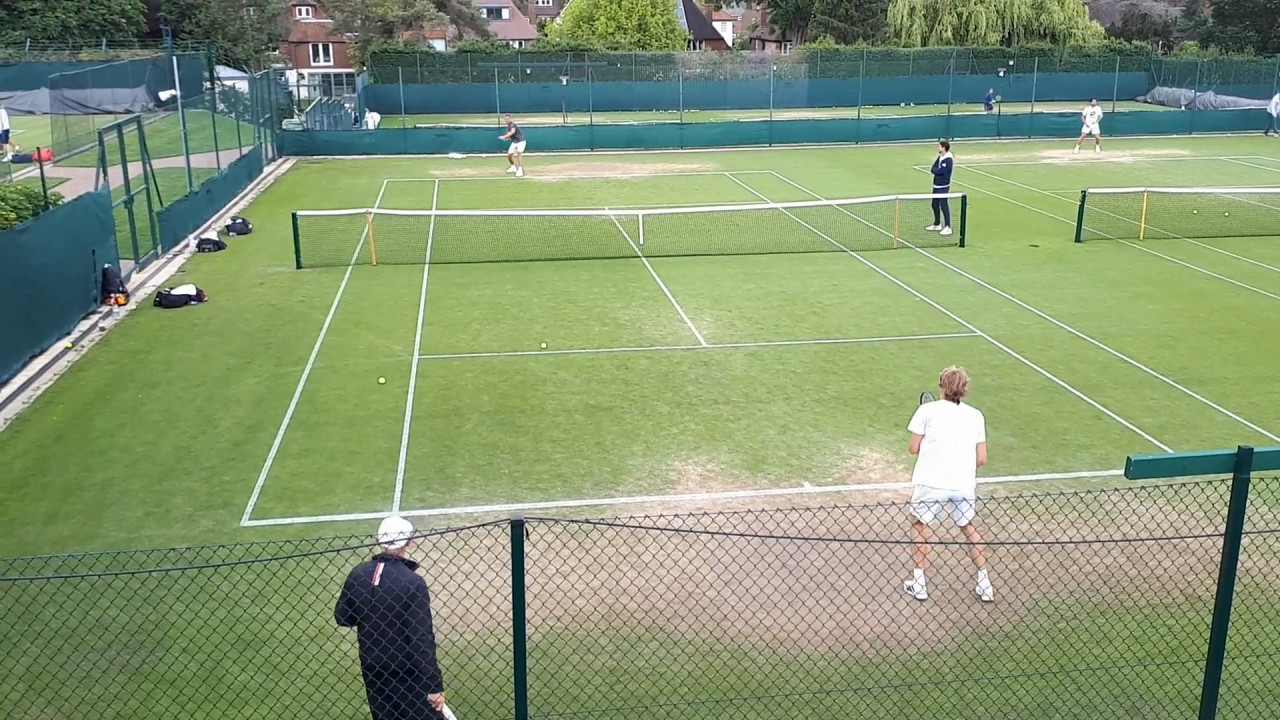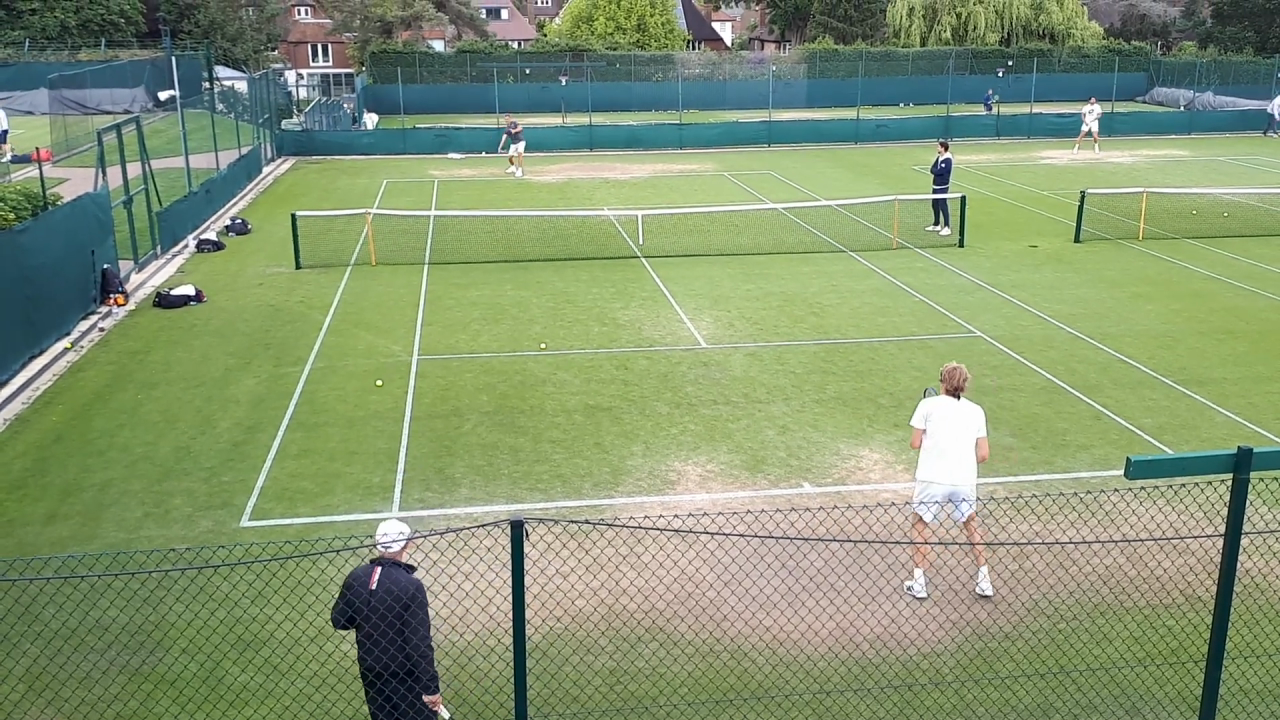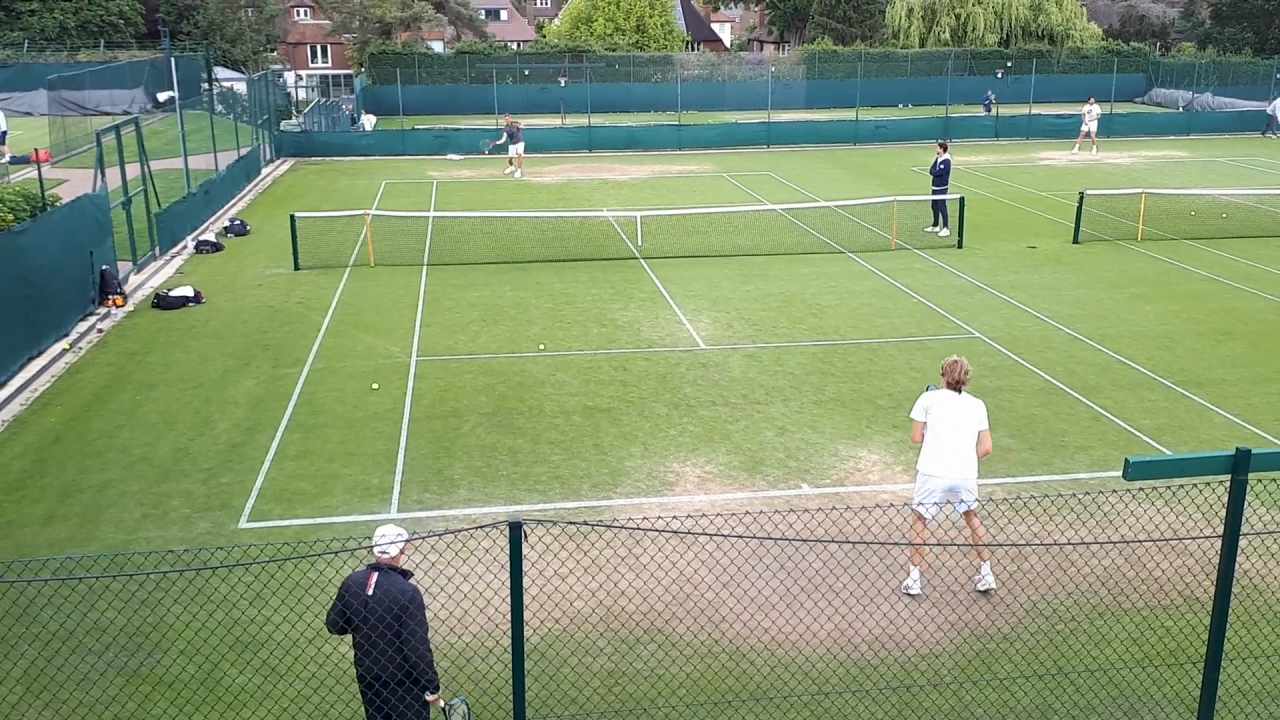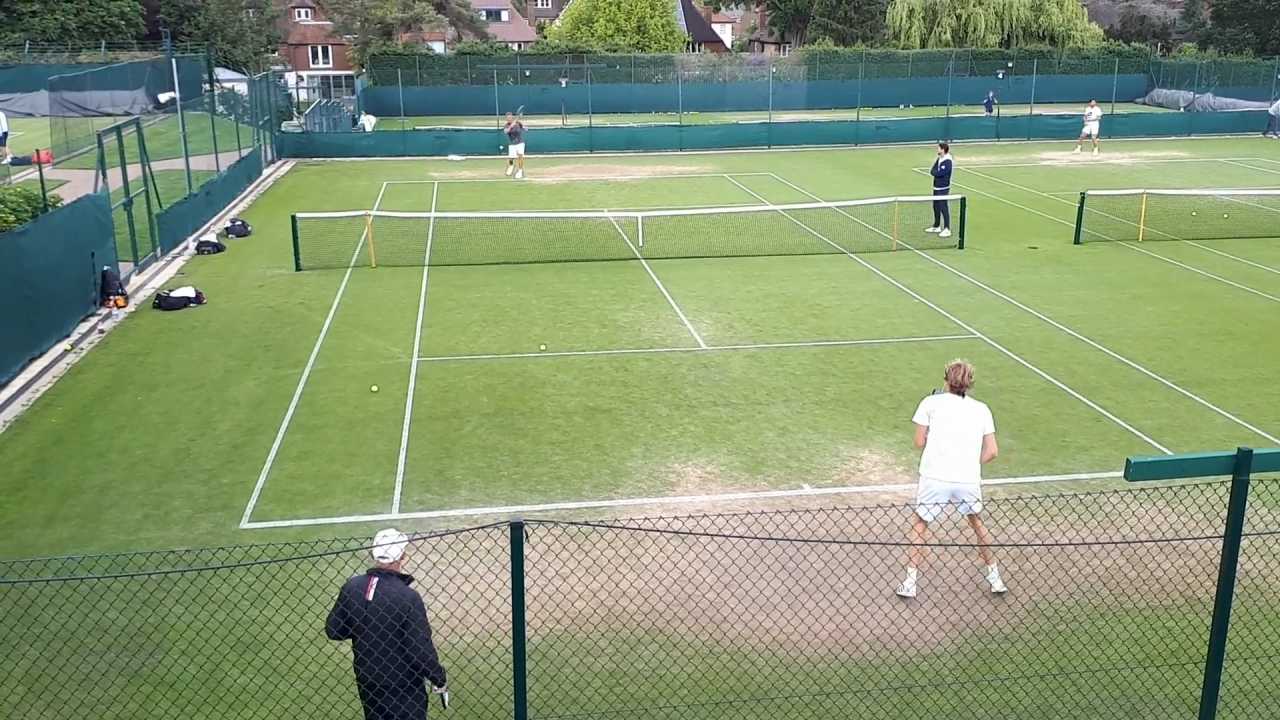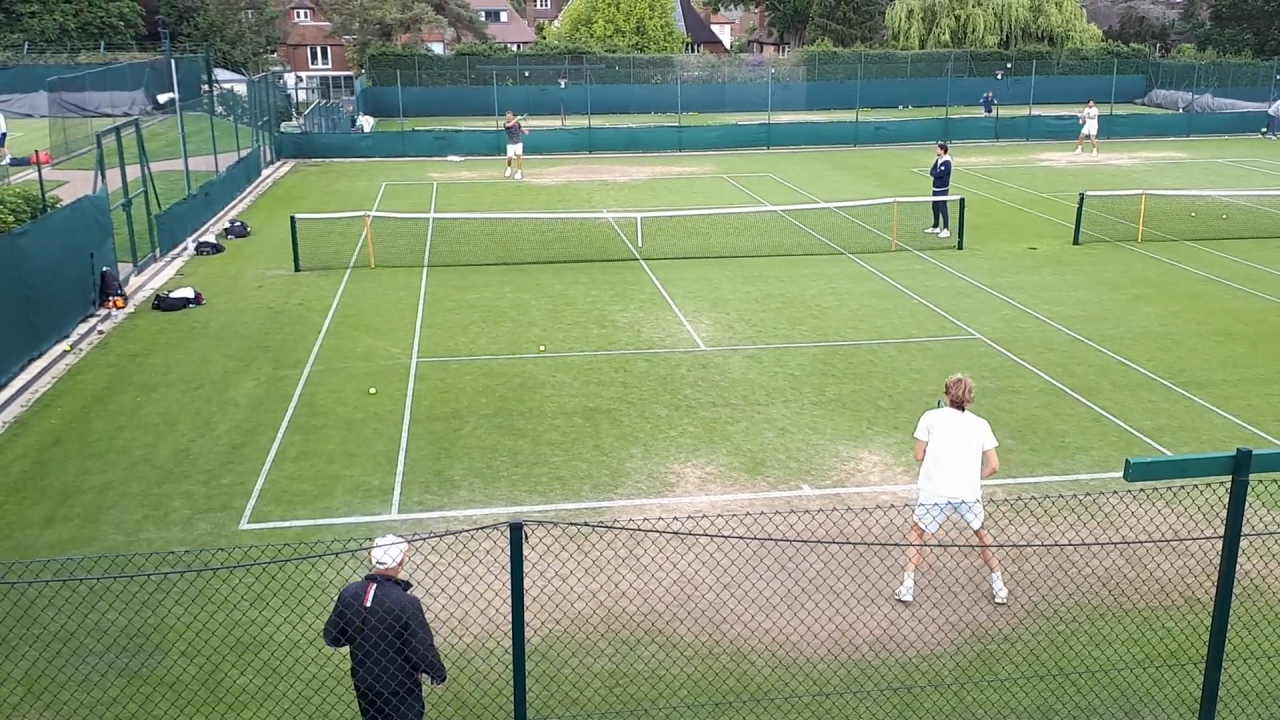
dt=0.1s
person 1, frame 1
left shoulder: (927, 410)
right shoulder: (976, 416)
left elbow: (913, 449)
right elbow: (981, 458)
left hip: (931, 483)
right hip: (964, 485)
left knee: (920, 526)
right knee: (969, 528)
left ankle: (919, 582)
right ankle: (984, 583)
person 1, frame 2
left shoulder: (928, 405)
right shoulder: (976, 411)
left elbow: (915, 444)
right elbow: (983, 454)
left hip: (933, 480)
right hip: (964, 481)
left knee: (920, 524)
right knee: (970, 525)
left ankle: (919, 582)
right ankle: (983, 579)
person 1, frame 3
left shoulder: (928, 399)
right shoulder: (978, 405)
left elbow: (916, 438)
right elbow: (986, 447)
left hip: (933, 474)
right hip: (966, 475)
left knee: (919, 522)
right knee: (973, 519)
left ankle: (914, 579)
right ankle: (986, 573)
person 1, frame 4
left shoulder: (931, 402)
right shoulder: (981, 409)
left elbow: (919, 441)
right elbow: (992, 452)
left hip: (936, 478)
right hip: (968, 480)
left knee: (920, 528)
right knee: (977, 523)
left ankle: (911, 581)
right ankle: (994, 576)
person 1, frame 5
left shoulder: (931, 417)
right shoulder: (981, 425)
left elbow: (919, 456)
right elbow: (993, 466)
left hip: (936, 491)
right hip: (968, 492)
left knee: (916, 533)
right knee: (981, 532)
left ankle: (908, 585)
right ankle: (998, 585)
person 2, frame 1
left shoulder: (357, 575)
right shoulder: (412, 582)
left elbow: (342, 618)
right elbow: (422, 638)
right wrist: (435, 685)
left hip: (374, 671)
right hip: (410, 675)
person 2, frame 2
left shoulder: (355, 578)
right shoulder: (410, 586)
left elbow: (339, 621)
right elbow: (419, 644)
right wrist: (431, 688)
left hip: (372, 674)
right hip: (407, 679)
person 2, frame 3
left shoulder: (352, 583)
right shoulder: (407, 592)
left elbow: (334, 625)
right elbow: (418, 648)
right wrist: (432, 687)
left hip: (368, 679)
right hip: (403, 684)
person 2, frame 4
left shoulder: (351, 588)
right shoulder: (407, 597)
left elbow: (333, 631)
right elbow: (422, 653)
right wrist: (439, 680)
left hip: (367, 684)
right hip: (402, 689)
person 2, frame 5
left shoulder: (349, 594)
right shoulder: (406, 603)
left elbow: (332, 637)
right elbow: (424, 654)
right wrist: (440, 675)
left hip: (365, 688)
right hip: (400, 693)
